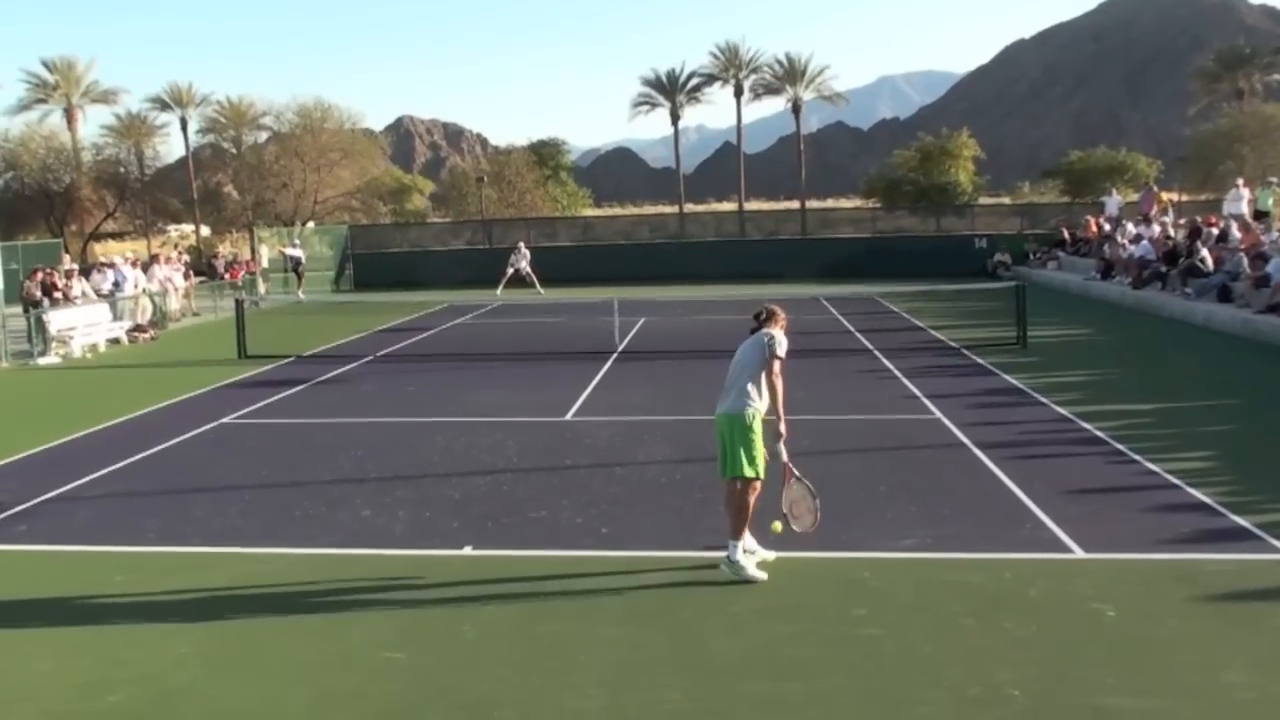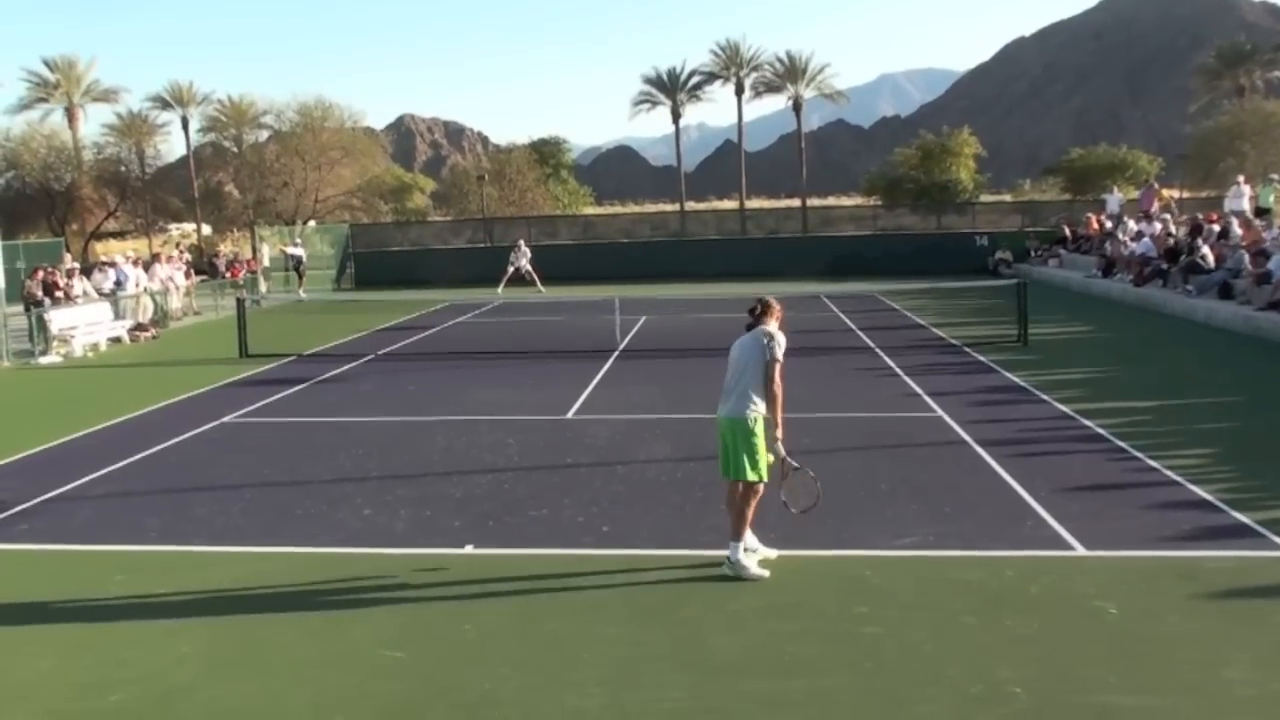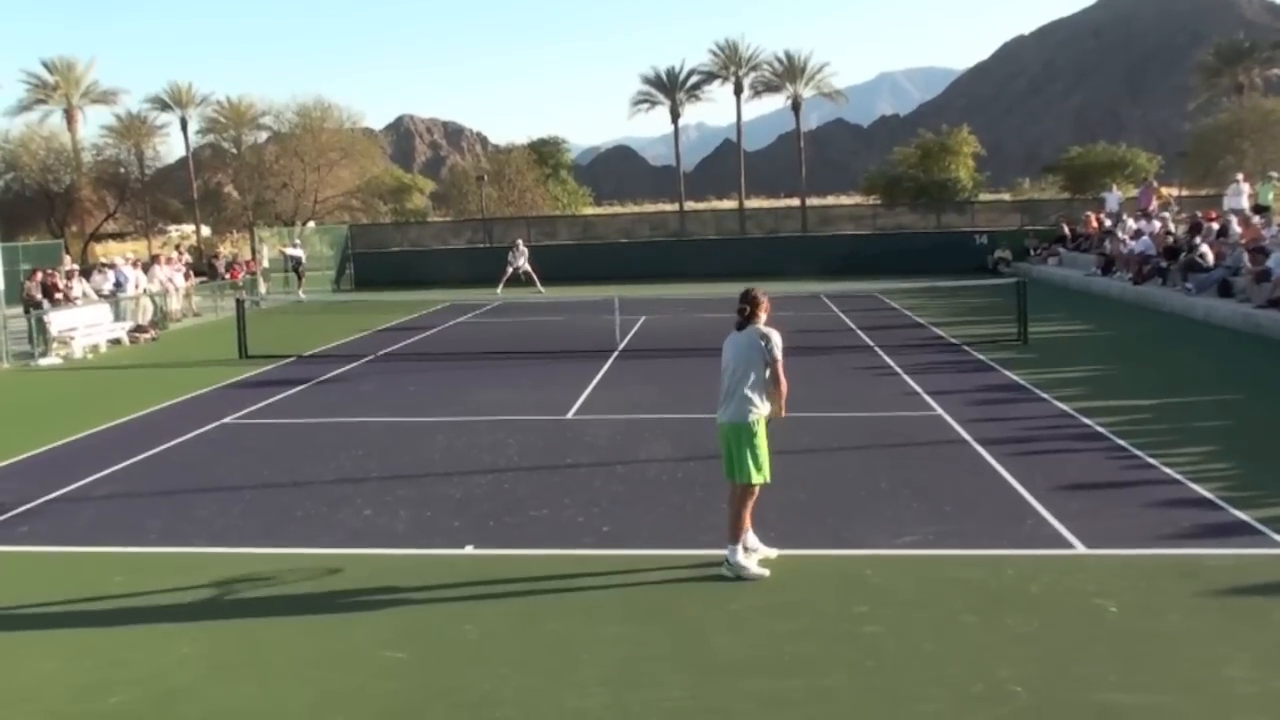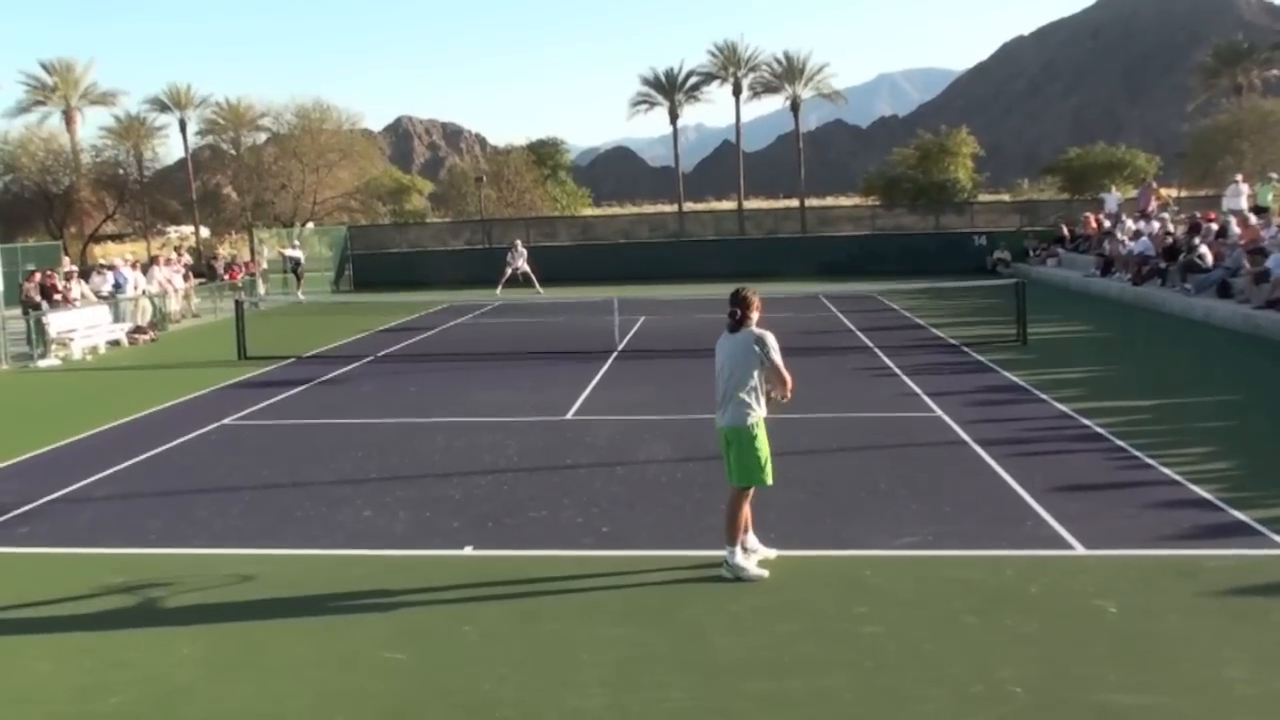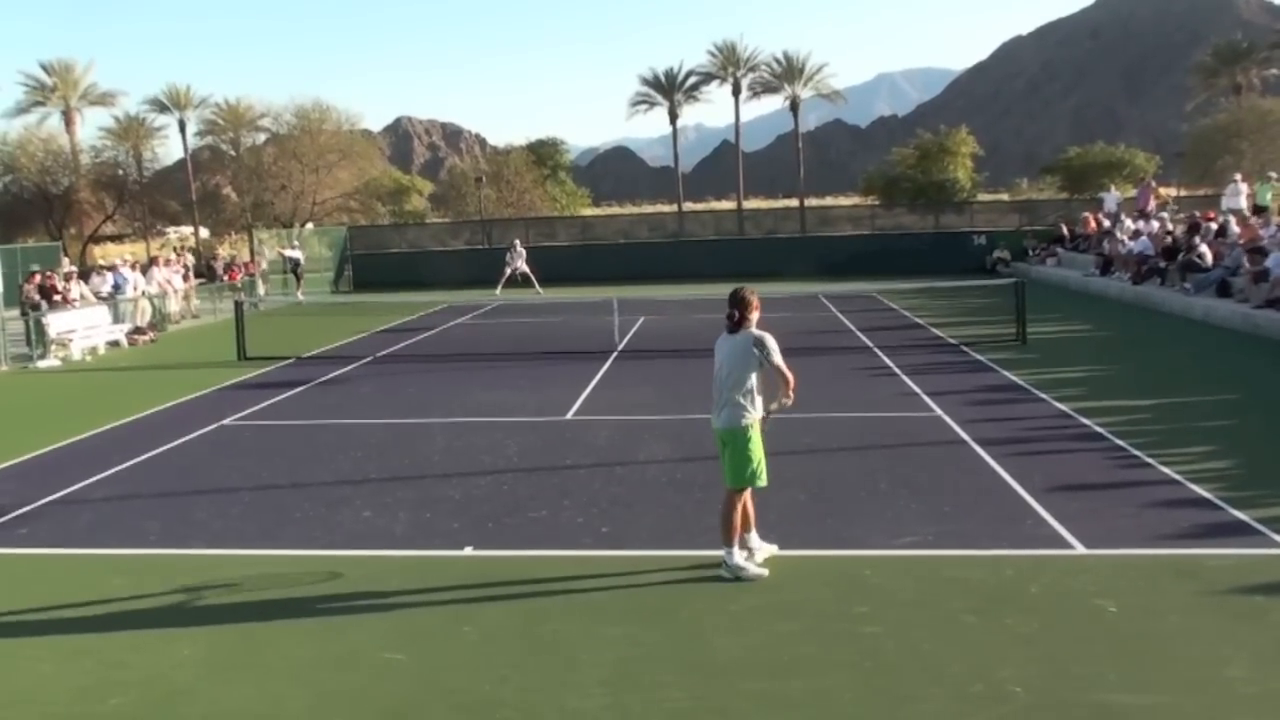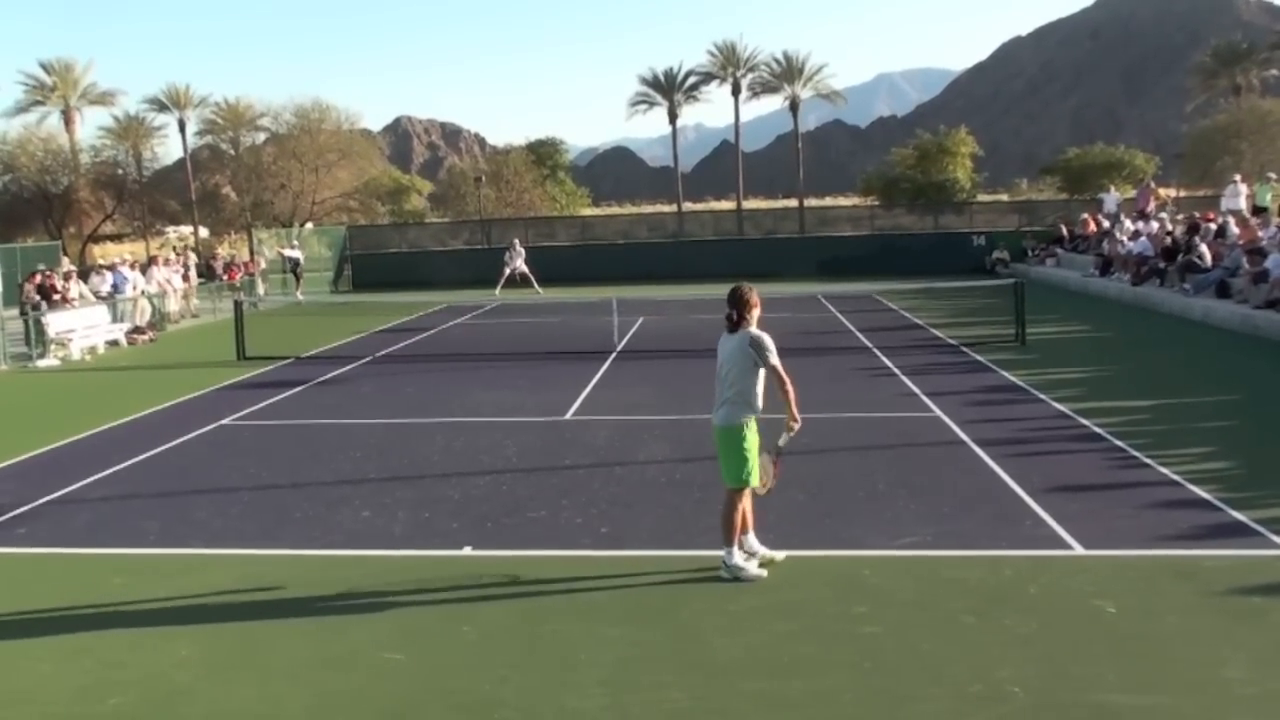
dt=0.2s
person 1, frame 1
left shoulder: (749, 344)
right shoulder: (775, 338)
right elbow: (773, 376)
left wrist: (758, 442)
right wrist: (780, 419)
left hip: (725, 414)
right hip: (742, 415)
left knee: (735, 484)
right knee: (750, 484)
left ankle: (747, 546)
right ankle: (735, 555)
person 1, frame 2
left shoulder: (742, 342)
right shoulder: (774, 336)
right elbow: (773, 384)
right wrist: (777, 424)
left hip: (726, 415)
right hip: (745, 417)
left knee: (736, 485)
right knee: (753, 487)
left ankle: (748, 544)
right ankle: (735, 557)
person 1, frame 3
left shoulder: (731, 339)
right shoulder: (768, 336)
right elbow: (779, 383)
left wrist: (766, 405)
right wrist: (779, 408)
left hip: (727, 418)
right hip: (747, 419)
left knee: (739, 486)
right knee: (748, 489)
left ankle: (749, 544)
right ankle: (734, 558)
person 1, frame 4
left shoulder: (723, 340)
right shoulder: (761, 338)
right elbow: (784, 380)
right wrist: (784, 392)
left hip: (726, 421)
right hip: (746, 422)
left knee: (743, 489)
right knee: (742, 491)
left ankle: (749, 545)
right ankle: (733, 559)
person 1, frame 5
left shoulder: (723, 340)
right shoulder: (760, 339)
right elbow: (787, 378)
right wrist: (786, 395)
left hip: (722, 422)
right hip: (742, 423)
left knee: (743, 487)
right knee: (736, 491)
left ankle: (752, 545)
right ankle: (731, 560)
person 1, frame 6
left shoulder: (727, 338)
right shoulder: (757, 339)
right elbow: (783, 381)
right wrist: (793, 414)
left hip: (725, 420)
right hip: (738, 423)
left knee: (744, 487)
right knee: (737, 492)
left ankle: (750, 547)
right ankle: (731, 560)
